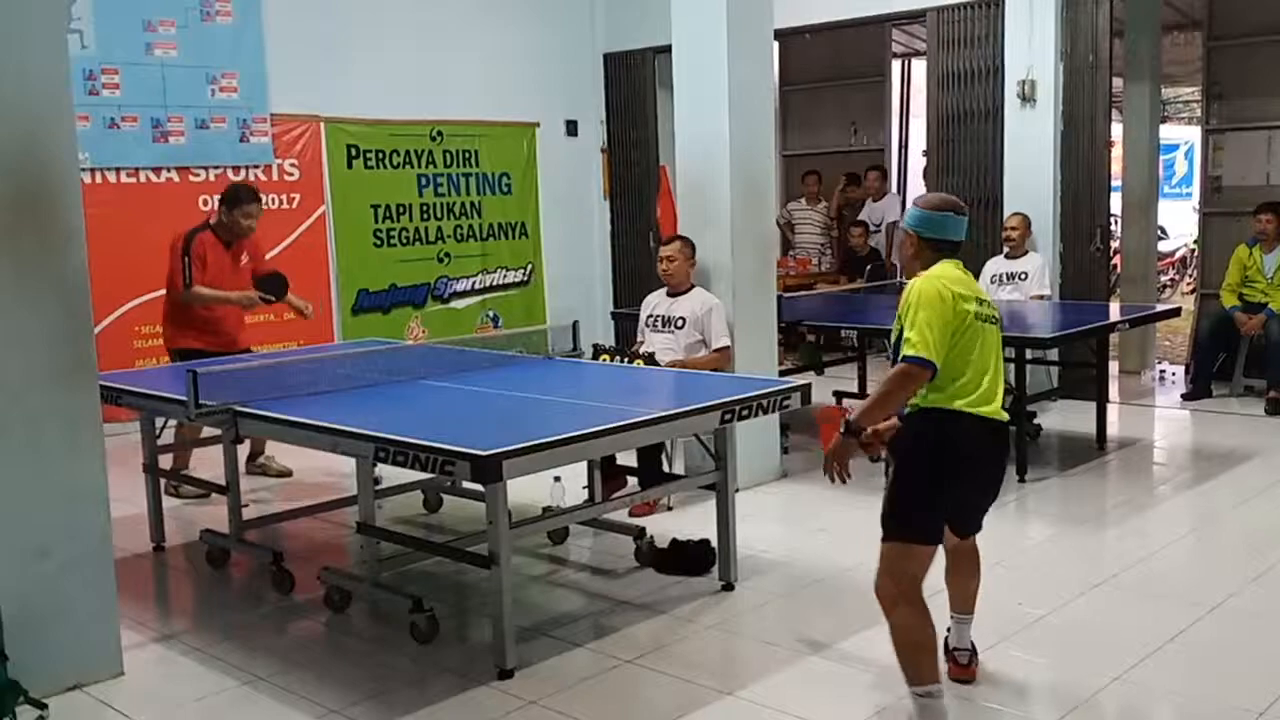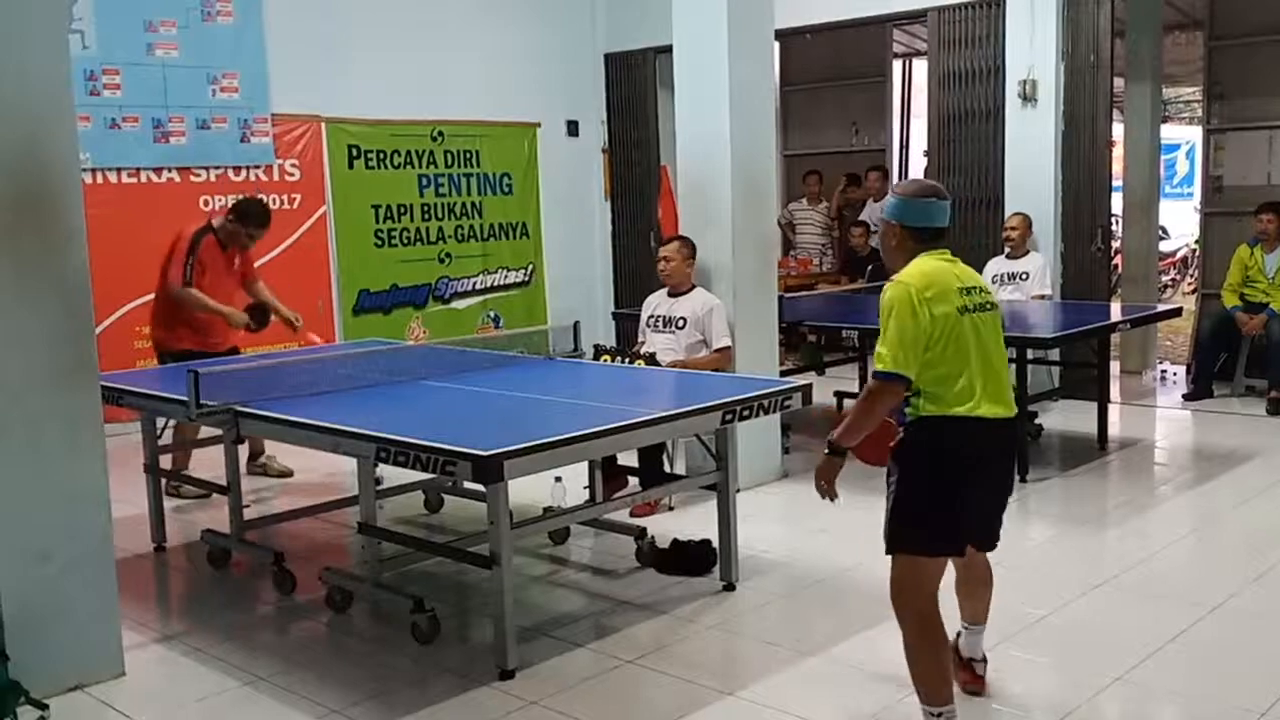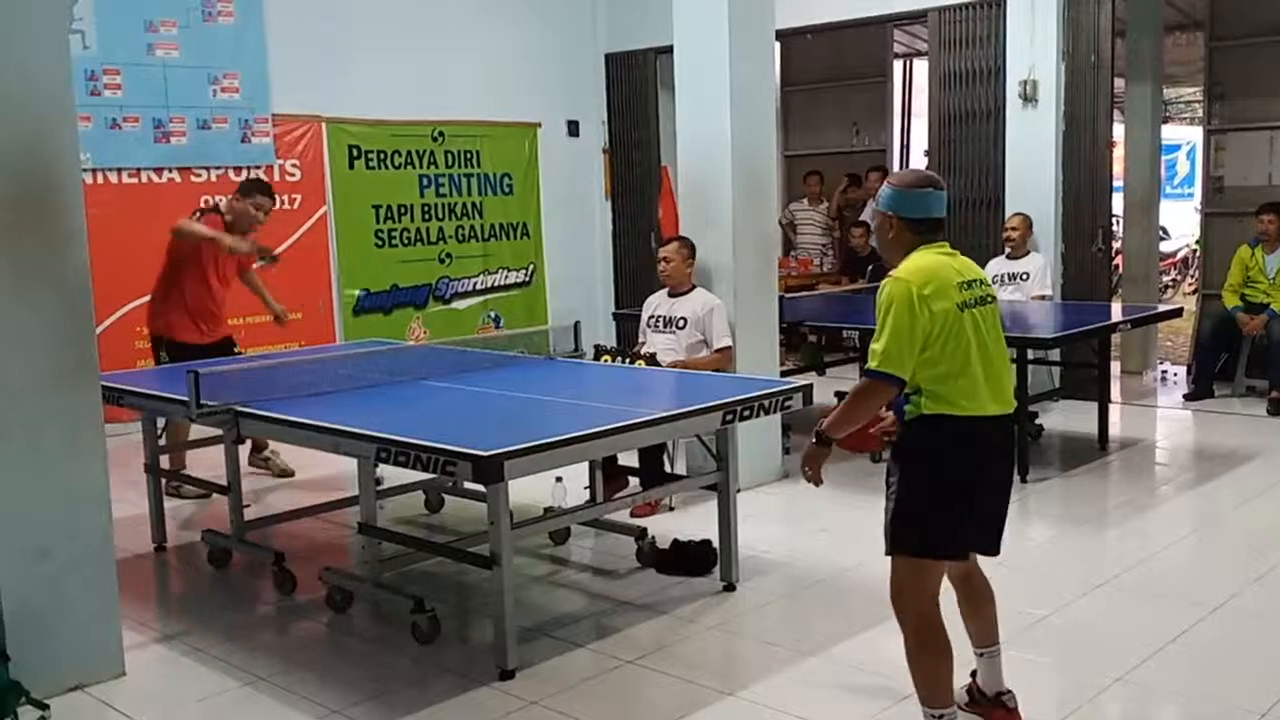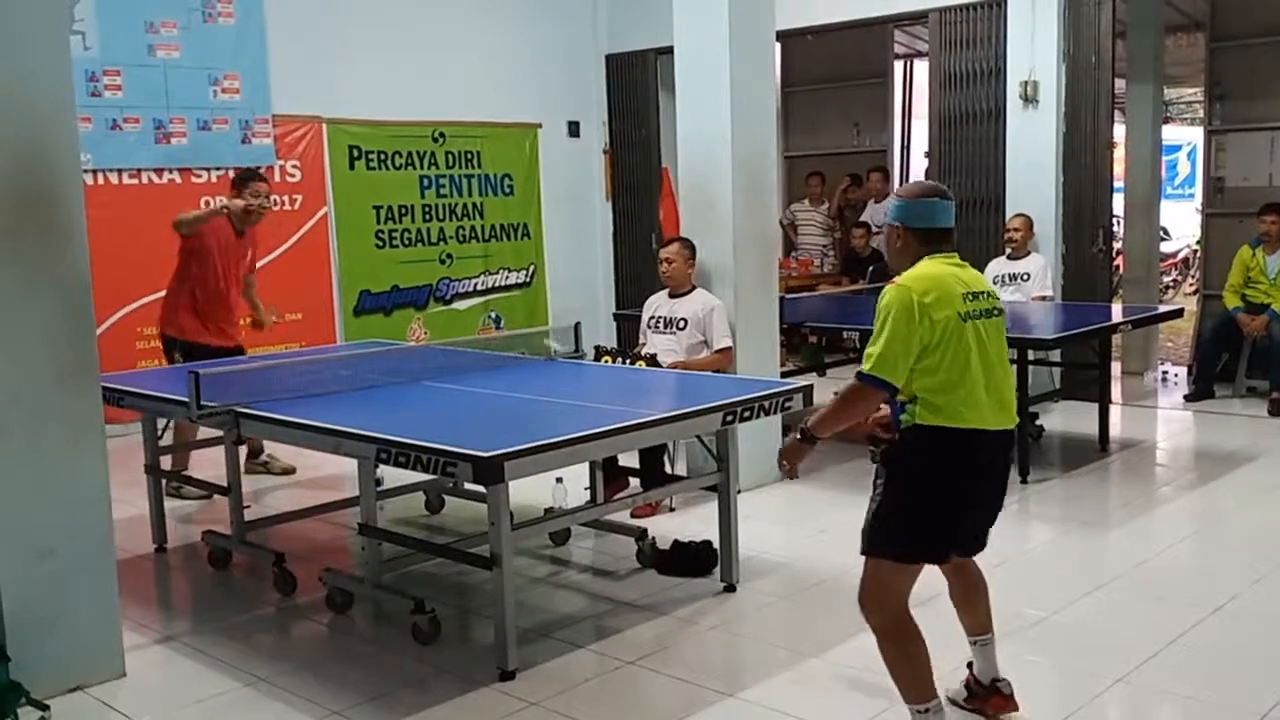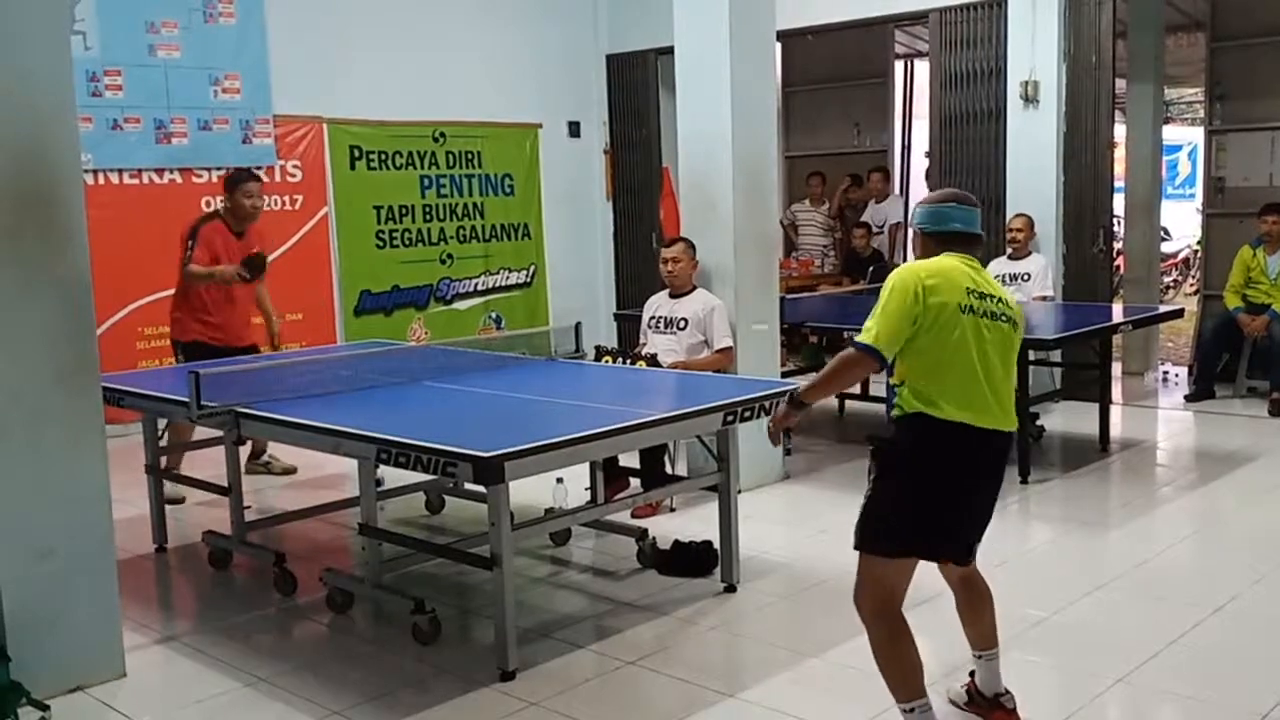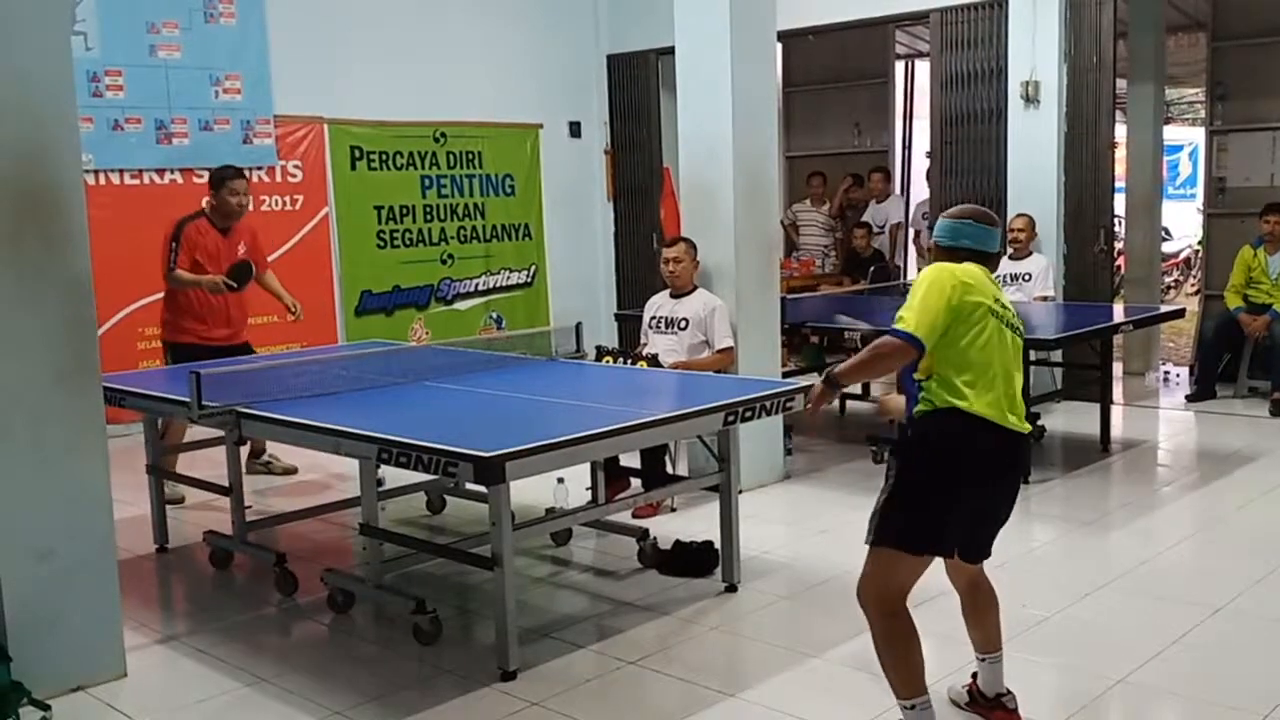
dt=0.2s
person 1, frame 1
left shoulder: (929, 285)
right shoulder: (975, 291)
left elbow: (915, 372)
left wrist: (852, 429)
right wrist: (888, 427)
left hip: (942, 441)
right hip: (989, 439)
left knee: (896, 587)
right knee: (960, 537)
right ankle: (960, 648)
person 1, frame 2
left shoulder: (908, 286)
right shoulder: (973, 282)
left elbow: (891, 385)
left wrist: (837, 446)
right wrist: (916, 432)
left hip: (944, 446)
right hip: (996, 438)
left knee: (912, 597)
right knee: (971, 550)
right ankle: (970, 656)
person 1, frame 3
left shoulder: (906, 283)
right shoulder: (972, 273)
left elbow: (882, 383)
left wrist: (823, 437)
right wrist: (905, 418)
left hip: (942, 445)
right hip: (992, 436)
left knee: (913, 600)
right knee: (962, 565)
person 1, frame 4
left shoulder: (910, 289)
right shoulder: (980, 285)
left elbow: (872, 388)
left wrist: (806, 435)
right wrist: (903, 415)
left hip: (938, 453)
right hip: (990, 447)
left knee: (881, 601)
right knee: (955, 557)
person 1, frame 5
left shoulder: (916, 277)
right shoulder: (1005, 301)
left elbow: (864, 357)
left wrist: (797, 401)
left hip: (929, 445)
right hip: (989, 449)
left knee: (876, 599)
right knee: (959, 565)
person 1, frame 6
left shoulder: (945, 278)
right shoulder: (1004, 308)
left elbow: (899, 348)
left wrist: (833, 379)
right wrist: (902, 404)
left hip: (951, 444)
right hip: (1007, 451)
left knee: (879, 595)
right knee: (964, 564)
person 2, frame 1
left shoulder: (247, 242)
right shoulder: (193, 241)
left elbow: (265, 277)
right elbow: (186, 293)
left wrist: (294, 301)
right wrist: (234, 298)
left hip: (233, 341)
right hip: (190, 340)
left ankle: (256, 457)
right ankle: (177, 475)
person 2, frame 2
left shoulder: (238, 246)
right shoulder: (194, 241)
left elbow: (252, 282)
right elbow: (178, 290)
left wrist: (281, 310)
right wrist: (226, 313)
left hip: (219, 340)
right hip: (178, 339)
left ankle: (257, 458)
right ankle: (176, 477)
person 2, frame 3
left shoulder: (241, 233)
right shoulder: (205, 220)
right elbow: (178, 229)
left wrist: (270, 301)
right wrist: (224, 239)
left hip: (213, 328)
right hip: (175, 327)
left ankle: (260, 451)
right ankle: (176, 476)
person 2, frame 4
left shoulder: (250, 234)
right shoulder: (211, 224)
right elbow: (179, 225)
left wrist: (257, 309)
right wrist: (223, 208)
left hip: (225, 333)
right hip: (186, 329)
left ankle: (256, 456)
right ankle: (177, 477)
person 2, frame 5
left shoulder: (254, 235)
right shoulder: (205, 230)
right elbow: (187, 273)
left wrist: (272, 320)
right wrist: (216, 273)
left hip: (238, 334)
right hip: (196, 332)
left ankle: (258, 456)
right ankle: (170, 474)
person 2, frame 6
left shoulder: (246, 232)
right shoulder: (187, 229)
left elbow: (262, 271)
right elbow: (171, 275)
left wrist: (286, 298)
right wrist: (203, 281)
left hip: (232, 334)
right hip: (187, 334)
left ankle: (258, 456)
right ankle: (164, 477)
person 3, frame 1
left shoulder: (706, 303)
right shoulder: (651, 300)
left elbow: (723, 357)
left wrist: (684, 364)
left ankle: (651, 488)
right ankle: (610, 475)
person 3, frame 2
left shoulder: (708, 304)
right shoulder: (652, 301)
left elbow: (724, 358)
left wrist: (686, 364)
left ankle: (652, 488)
right ankle: (611, 475)
person 3, frame 3
left shoulder: (708, 304)
right shoulder: (652, 301)
left elbow: (725, 358)
left wrist: (686, 365)
left ankle: (653, 488)
right ankle: (612, 476)
person 3, frame 4
left shoulder: (708, 304)
right shoulder: (653, 302)
left elbow: (725, 358)
left wrist: (686, 365)
left ankle: (653, 489)
right ankle: (612, 476)
person 3, frame 5
left shoulder: (709, 304)
right shoulder: (653, 302)
left elbow: (726, 357)
left wrist: (687, 365)
left ankle: (653, 489)
right ankle: (612, 477)
person 3, frame 6
left shoulder: (710, 305)
right shoulder: (654, 303)
left elbow: (727, 357)
left wrist: (688, 365)
left ankle: (655, 489)
right ankle: (613, 477)
person 4, frame 1
right shoulder: (1244, 250)
right elbow: (1228, 289)
right wrist: (1237, 314)
right hip: (1245, 306)
right knee: (1206, 326)
right ankle: (1201, 385)
person 4, frame 2
right shoulder: (1245, 250)
right elbow: (1229, 289)
right wrist: (1238, 314)
right hip: (1247, 306)
right knee: (1207, 326)
right ankle: (1203, 385)
person 4, frame 3
right shoulder: (1246, 251)
right elbow: (1230, 289)
right wrist: (1239, 314)
right hip: (1248, 306)
right knee: (1208, 327)
right ankle: (1203, 385)
person 4, frame 4
right shoulder: (1247, 251)
right elbow: (1231, 290)
right wrist: (1240, 315)
right hip: (1249, 307)
right knee: (1209, 328)
right ankle: (1204, 386)
person 4, frame 5
right shoulder: (1247, 252)
right elbow: (1231, 290)
right wrist: (1240, 315)
right hip: (1249, 307)
right knee: (1209, 328)
right ankle: (1204, 386)
person 4, frame 6
right shoulder: (1248, 251)
right elbow: (1232, 290)
right wrist: (1241, 315)
right hip: (1251, 307)
right knee: (1211, 328)
right ankle: (1206, 386)
